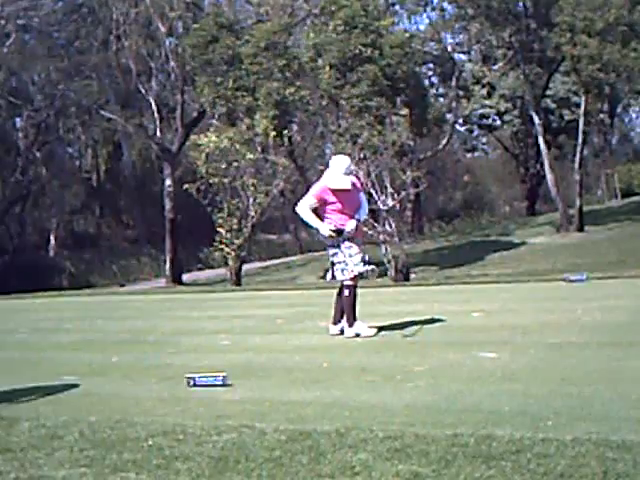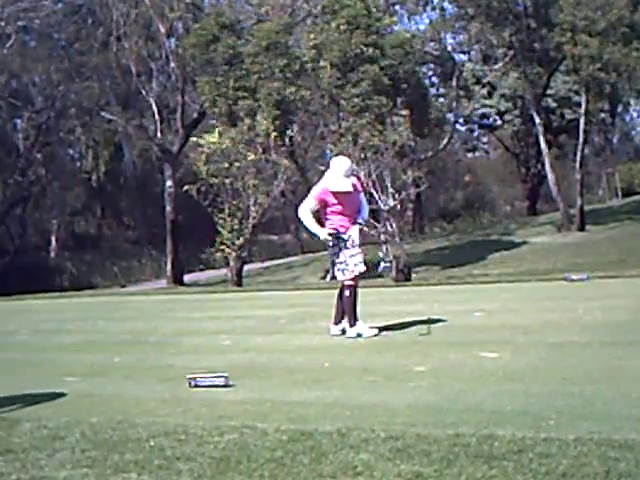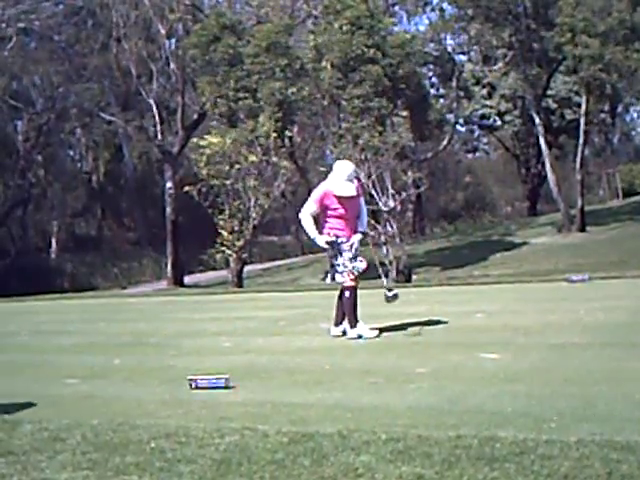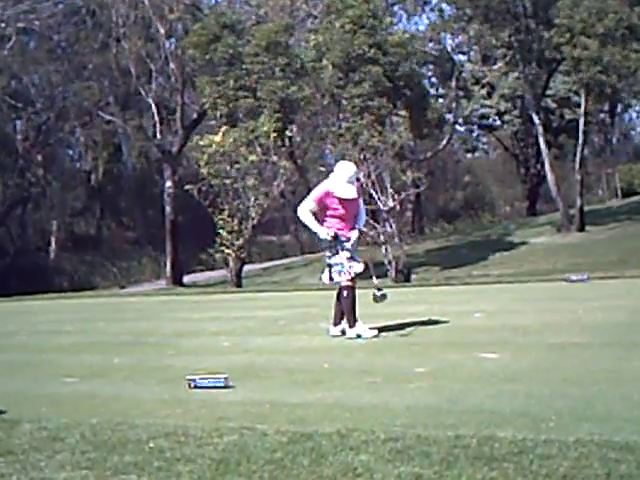
dt=0.3s
person 1, frame 1
left shoulder: (354, 181)
right shoulder: (322, 187)
left elbow: (364, 206)
right elbow: (302, 207)
left wrist: (355, 220)
right wrist: (320, 226)
left hip: (352, 236)
right hip: (337, 237)
left knee: (348, 280)
right knee: (350, 278)
left ankle: (336, 323)
right ankle: (352, 325)
person 1, frame 2
left shoulder: (355, 182)
right shoulder: (322, 189)
left elbow: (364, 206)
right elbow: (303, 210)
left wrist: (358, 224)
right wrist: (318, 230)
left hip: (353, 238)
right hip: (338, 238)
left knee: (349, 280)
right knee: (350, 278)
left ankle: (337, 324)
right ankle: (353, 325)
person 1, frame 3
left shoulder: (355, 185)
right shoulder: (323, 191)
left elbow: (362, 210)
right elbow: (305, 214)
left wrist: (359, 233)
right wrist: (316, 237)
left hip: (352, 240)
right hip: (336, 241)
left knee: (349, 281)
right knee: (350, 280)
left ankle: (338, 325)
right ankle: (354, 326)
person 1, frame 4
left shoulder: (354, 187)
right shoulder: (324, 190)
left elbow: (361, 211)
right elbow: (302, 210)
left wrist: (357, 230)
right wrist: (319, 229)
left hip: (348, 240)
right hip: (334, 240)
left knee: (347, 281)
right knee: (347, 280)
left ankle: (337, 325)
right ankle: (353, 326)
